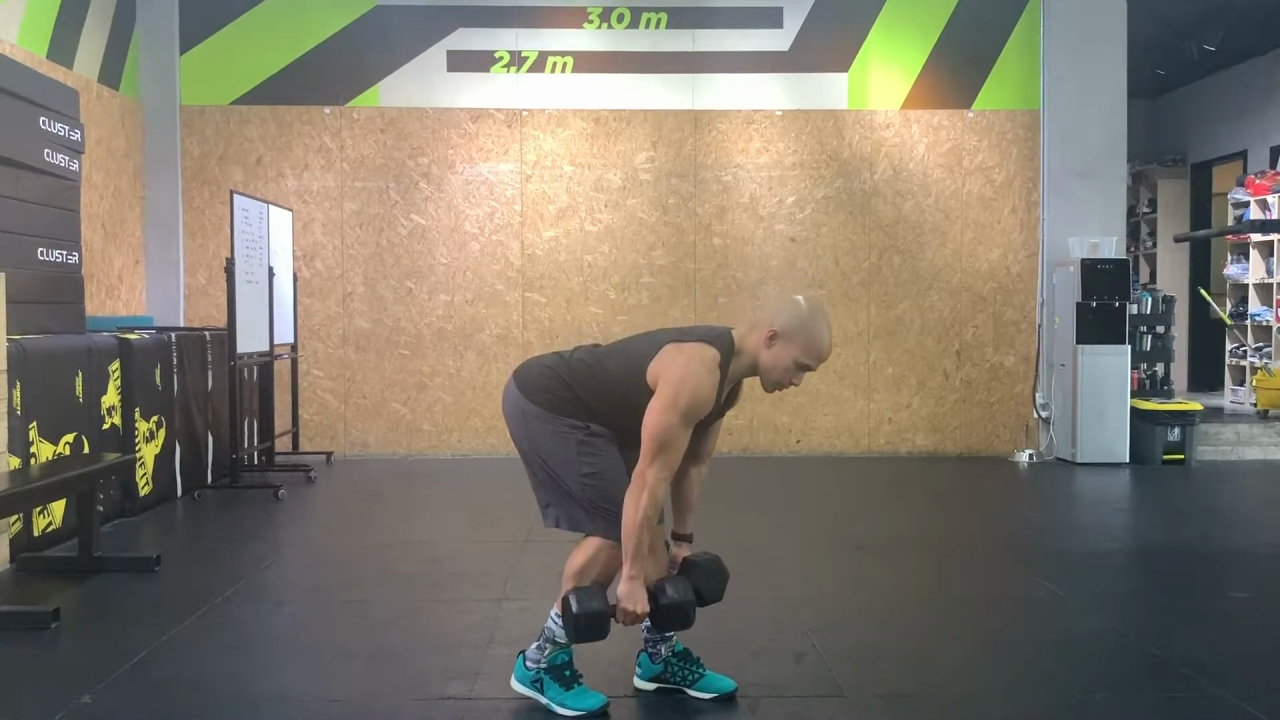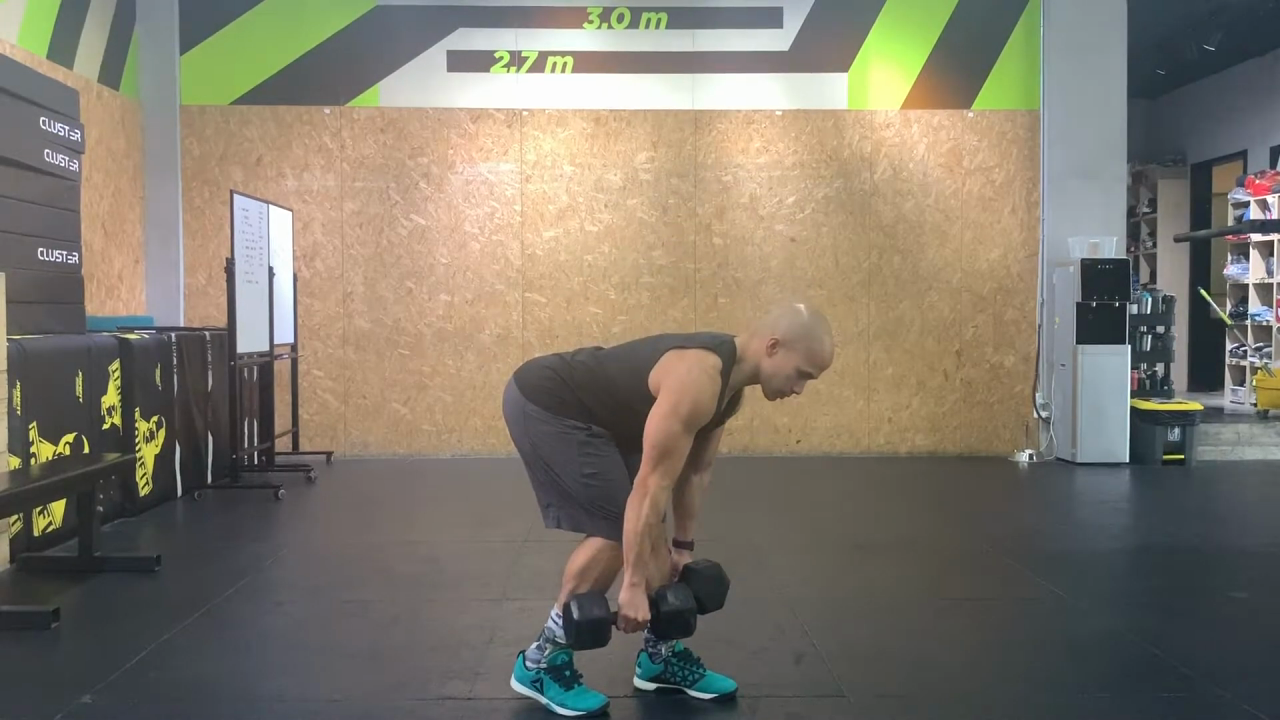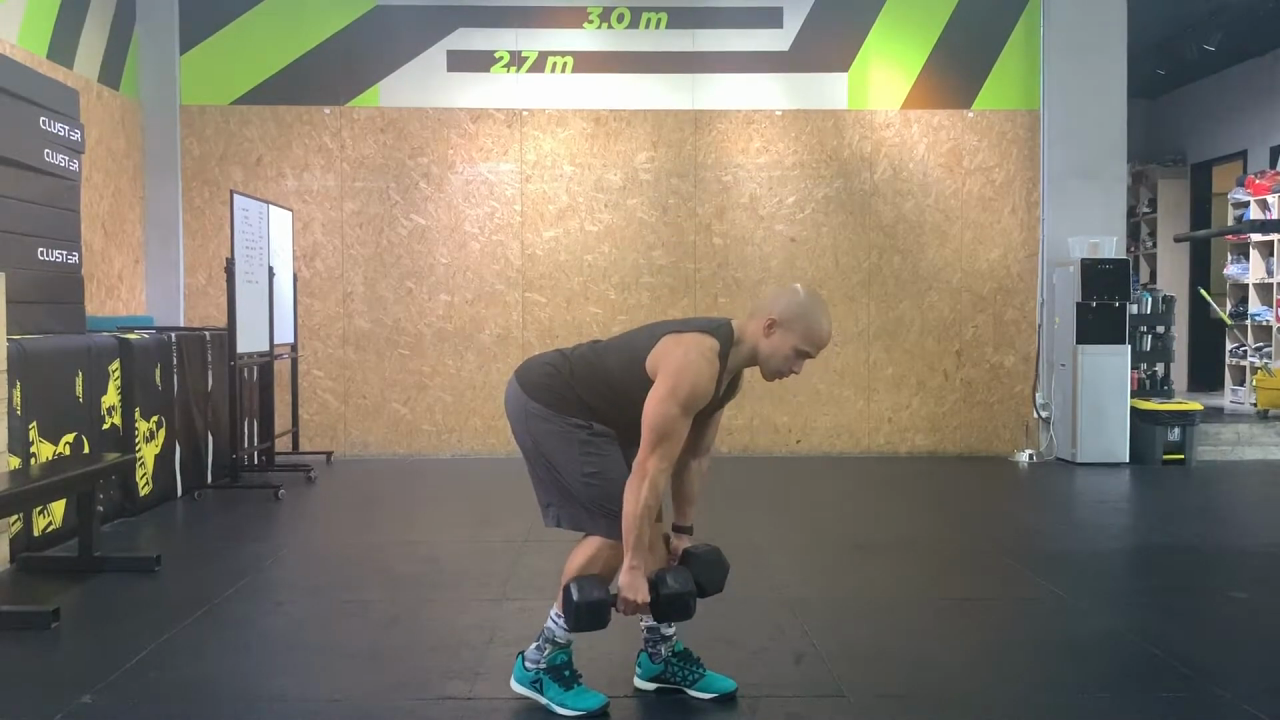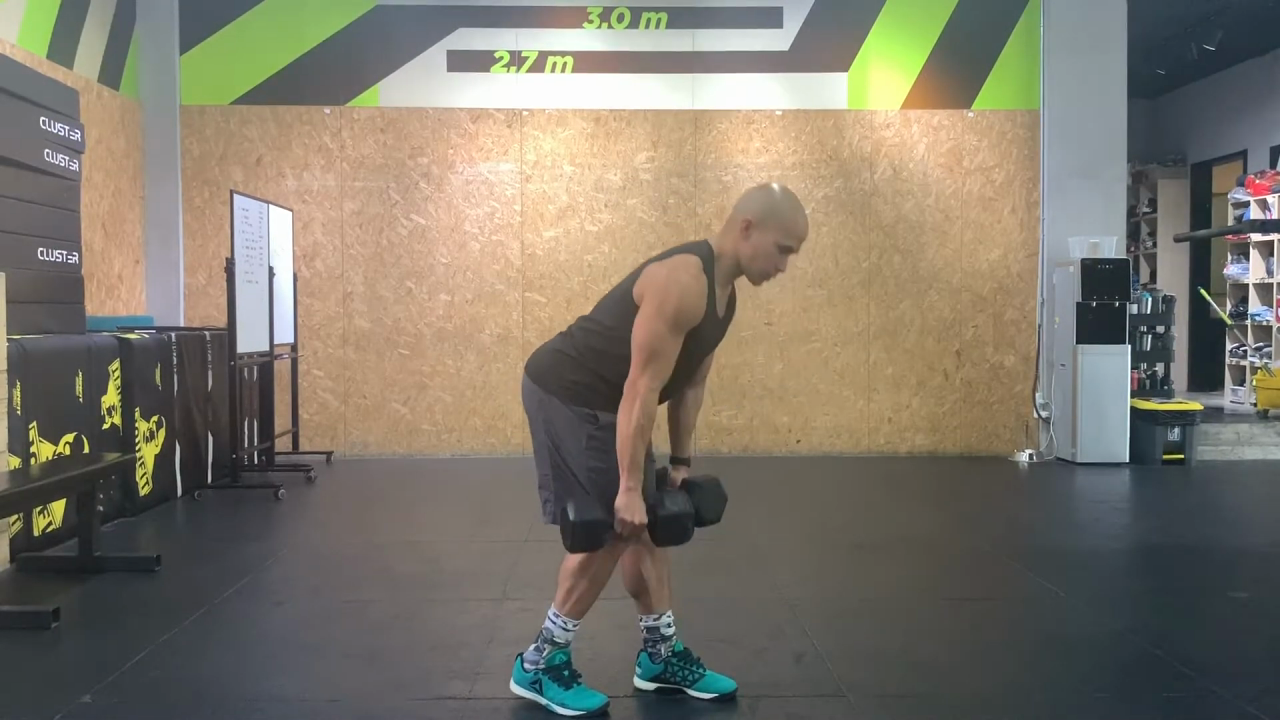
dt=0.3s
person 1, frame 1
left shoulder: (727, 375)
right shoulder: (696, 374)
left elbow: (693, 464)
right elbow: (651, 478)
left wrist: (683, 539)
right wrist: (632, 579)
left hip: (589, 412)
right hip: (544, 405)
left knee: (644, 526)
right knee: (613, 529)
left ankle: (660, 655)
right ankle: (542, 661)
person 1, frame 2
left shoulder: (729, 382)
right shoulder: (698, 380)
left elbow: (695, 471)
right elbow: (652, 486)
left wrist: (683, 547)
right wrist: (633, 586)
left hip: (587, 413)
right hip: (545, 405)
left knee: (647, 528)
right knee: (615, 530)
left ankle: (661, 654)
right ankle: (542, 660)
person 1, frame 3
left shoulder: (728, 368)
right shoulder: (696, 363)
left elbow: (693, 456)
right elbow: (650, 469)
left wrist: (682, 533)
right wrist: (633, 569)
left hip: (591, 412)
right hip: (547, 404)
left knee: (647, 530)
right knee: (612, 531)
left ankle: (662, 656)
right ankle: (542, 663)
person 1, frame 4
left shoulder: (722, 290)
right shoulder: (683, 281)
left elbow: (689, 385)
right elbow: (641, 389)
left wrist: (680, 464)
right wrist: (629, 488)
left hip: (602, 400)
right hip: (566, 395)
left knee: (646, 525)
right knee: (611, 529)
left ankle: (660, 653)
right ankle: (540, 663)
